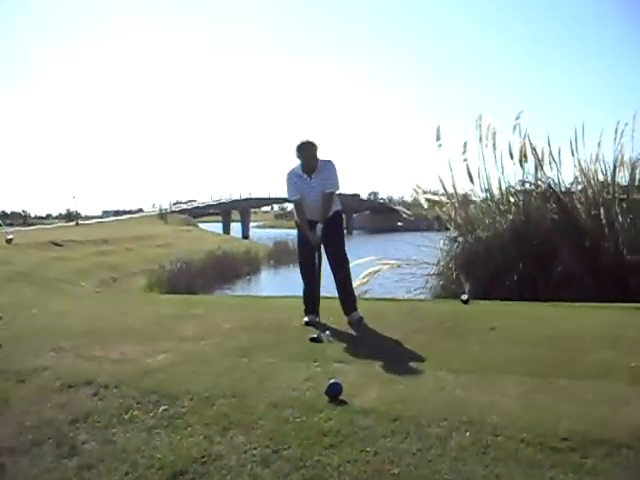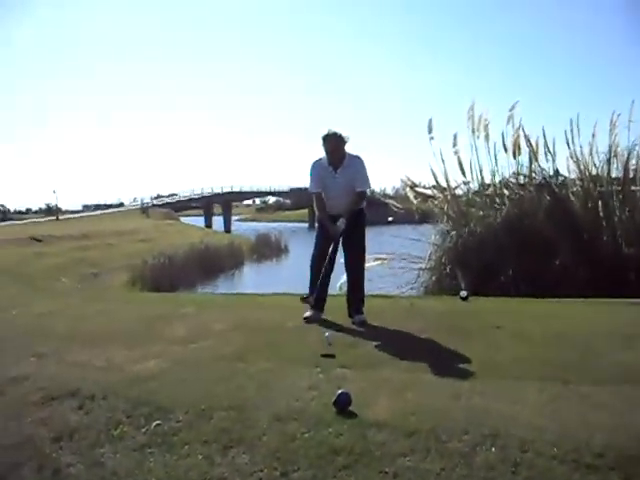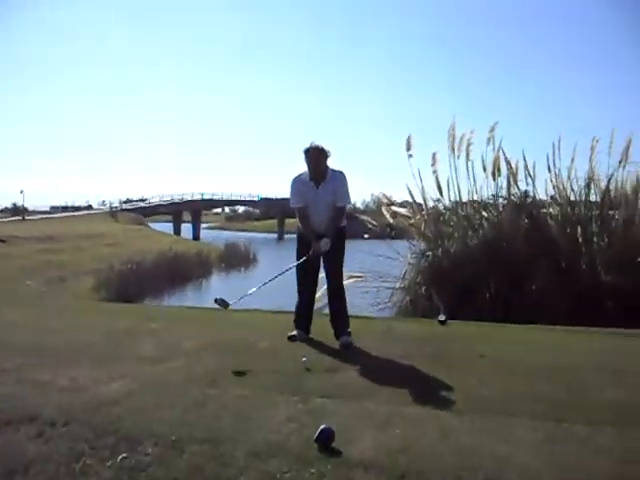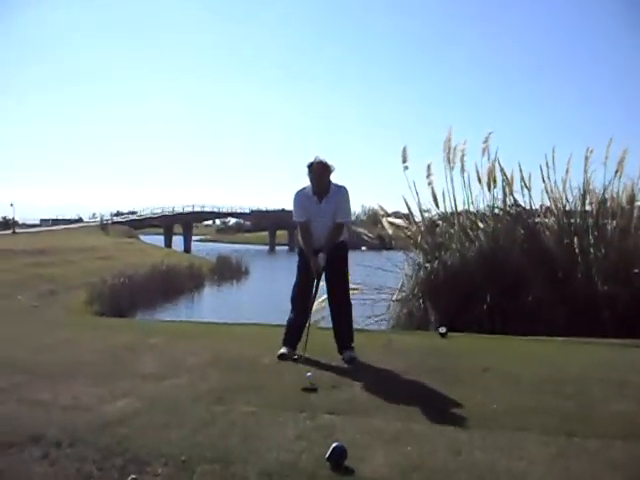
dt=0.7s
person 1, frame 1
left shoulder: (328, 167)
right shoulder: (293, 176)
left elbow: (329, 197)
right elbow: (297, 206)
left wrist: (321, 225)
right wrist: (309, 232)
left hip: (330, 219)
right hip: (306, 222)
left knee: (340, 264)
right knee: (307, 268)
left ankle: (351, 310)
right ankle: (310, 312)
person 1, frame 2
left shoulder: (356, 163)
right shoulder: (317, 166)
left elbow: (361, 194)
right elbow: (317, 198)
left wrist: (344, 219)
right wrist: (329, 225)
left hip: (353, 216)
right hip: (327, 217)
left knee: (355, 263)
right knee: (319, 260)
left ankle: (356, 310)
right ankle: (316, 307)
person 1, frame 3
left shoulder: (338, 178)
right shoulder: (298, 182)
left elbow: (340, 211)
right elbow: (301, 215)
left wrist: (327, 239)
right wrist: (314, 242)
left hip: (334, 233)
right hip: (308, 234)
left knee: (335, 281)
right knee: (305, 281)
left ankle: (343, 332)
right ankle: (302, 327)
person 1, frame 4
left shoulder: (341, 193)
right shoulder: (300, 196)
left elbow: (340, 227)
right elbow: (303, 229)
left wrist: (323, 255)
right wrist: (312, 258)
left hip: (335, 248)
right hip: (308, 249)
left knee: (339, 298)
right knee: (300, 296)
left ankle: (346, 347)
right ankle: (290, 344)
